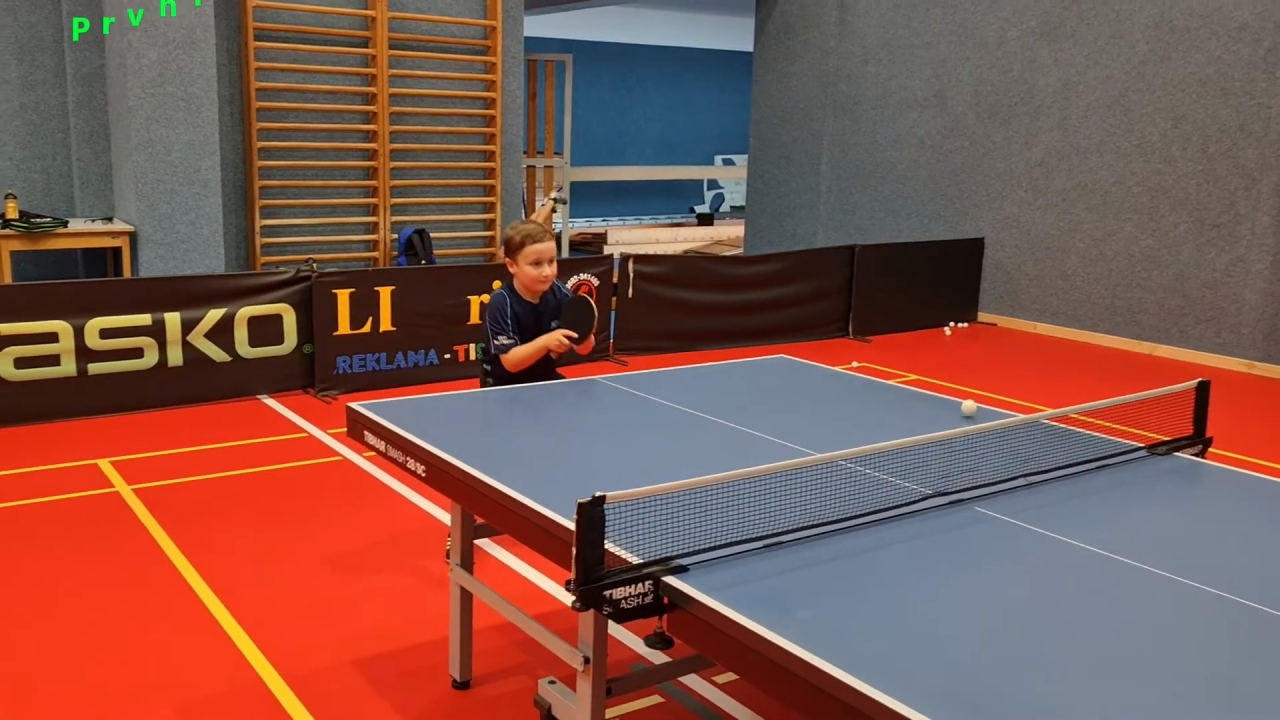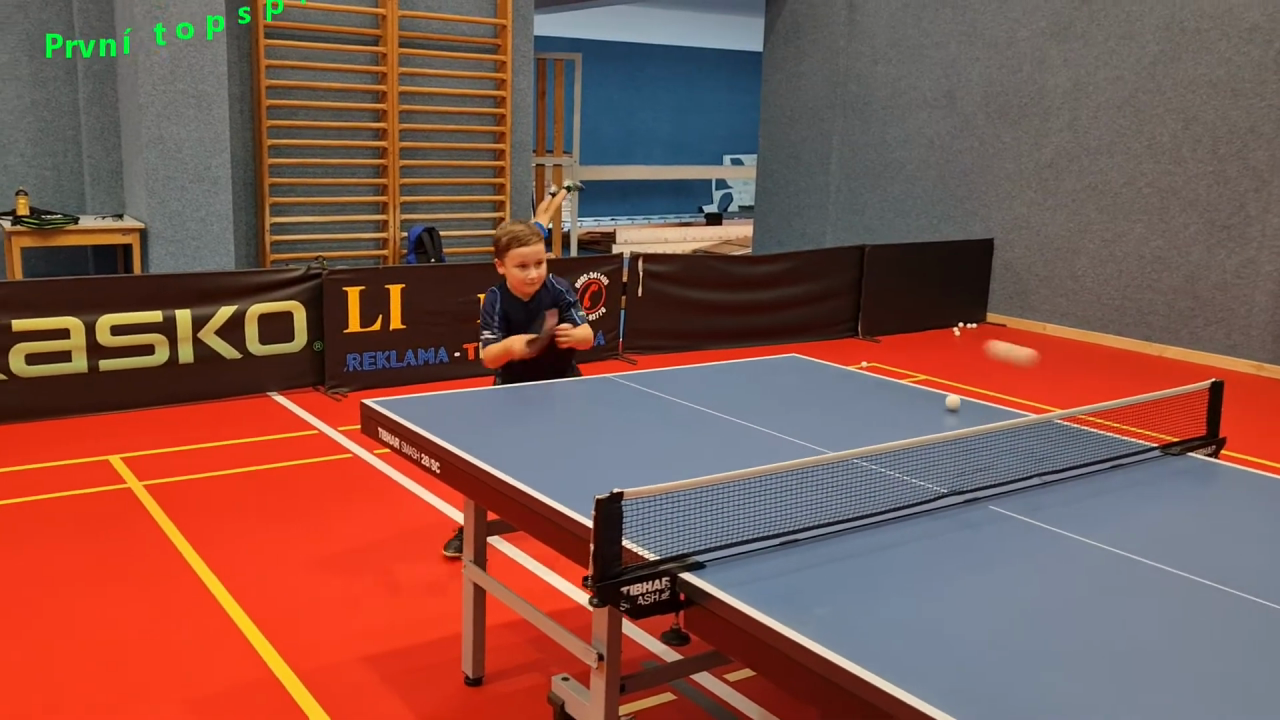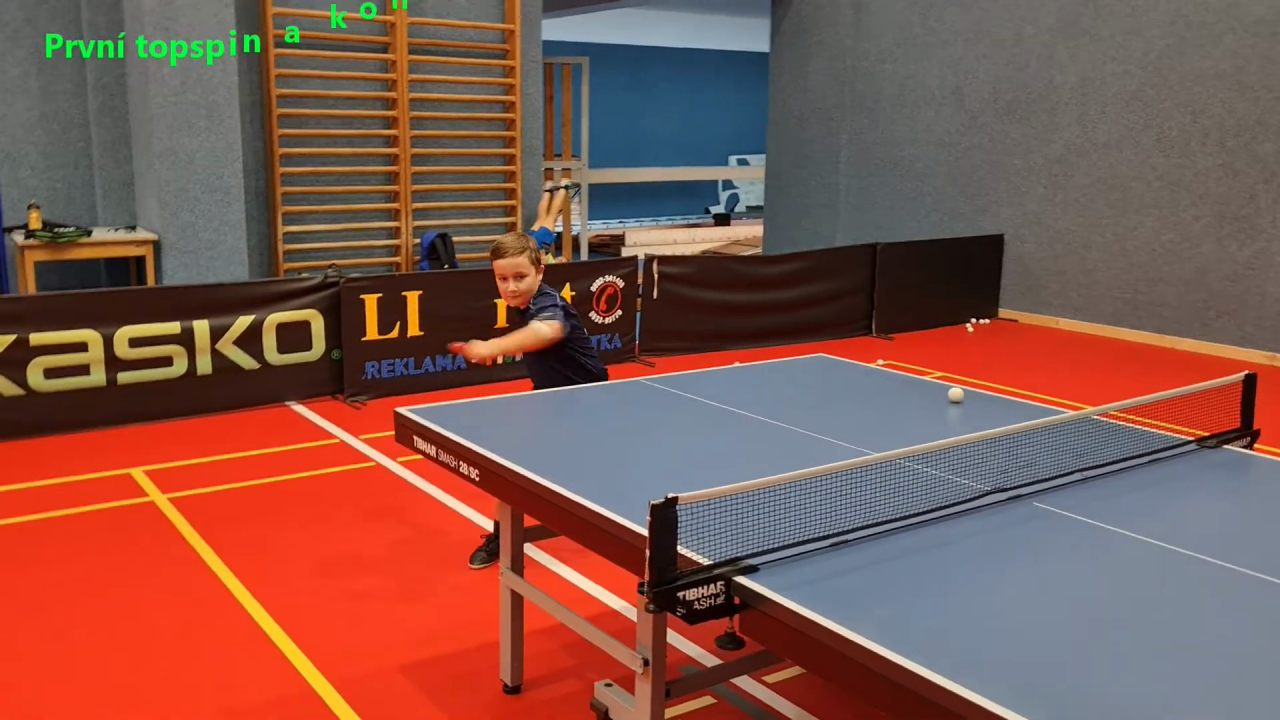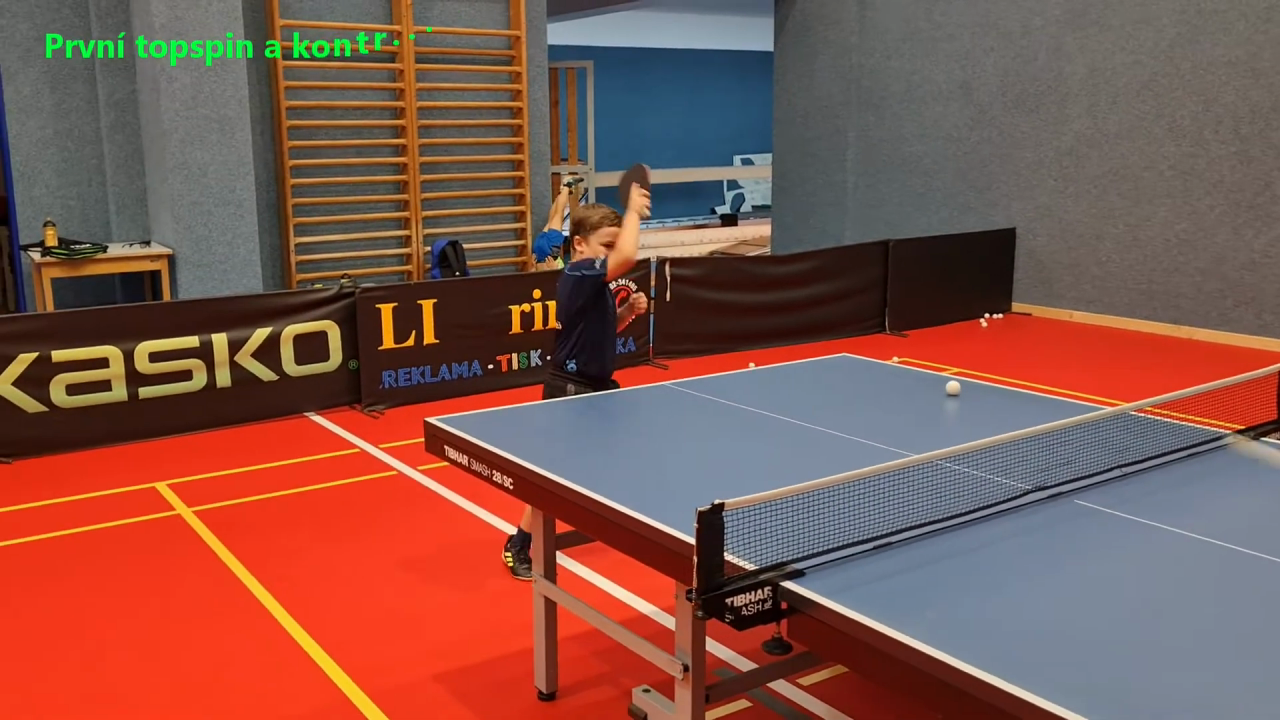
dt=0.4s
person 1, frame 1
left shoulder: (560, 294)
right shoulder: (501, 302)
left elbow: (584, 348)
right elbow: (511, 361)
left wrist: (584, 335)
right wrist: (546, 342)
left hip: (545, 382)
right hip: (504, 387)
person 1, frame 2
left shoulder: (560, 290)
right shoulder: (495, 299)
left elbow: (588, 338)
right elbow: (489, 358)
left wrist: (574, 335)
right wrist: (510, 345)
left hip: (561, 383)
right hip: (516, 386)
person 1, frame 3
left shoulder: (549, 301)
right shoulder: (523, 306)
left elbow: (548, 333)
left wrist: (491, 347)
right wrist: (479, 349)
right ankle: (501, 535)
person 1, frame 4
left shoulder: (598, 282)
right shoulder: (578, 273)
right elbow: (627, 258)
left wrist: (631, 310)
right wrist: (634, 209)
left hip: (600, 384)
right hip: (569, 386)
right ankle: (520, 544)
